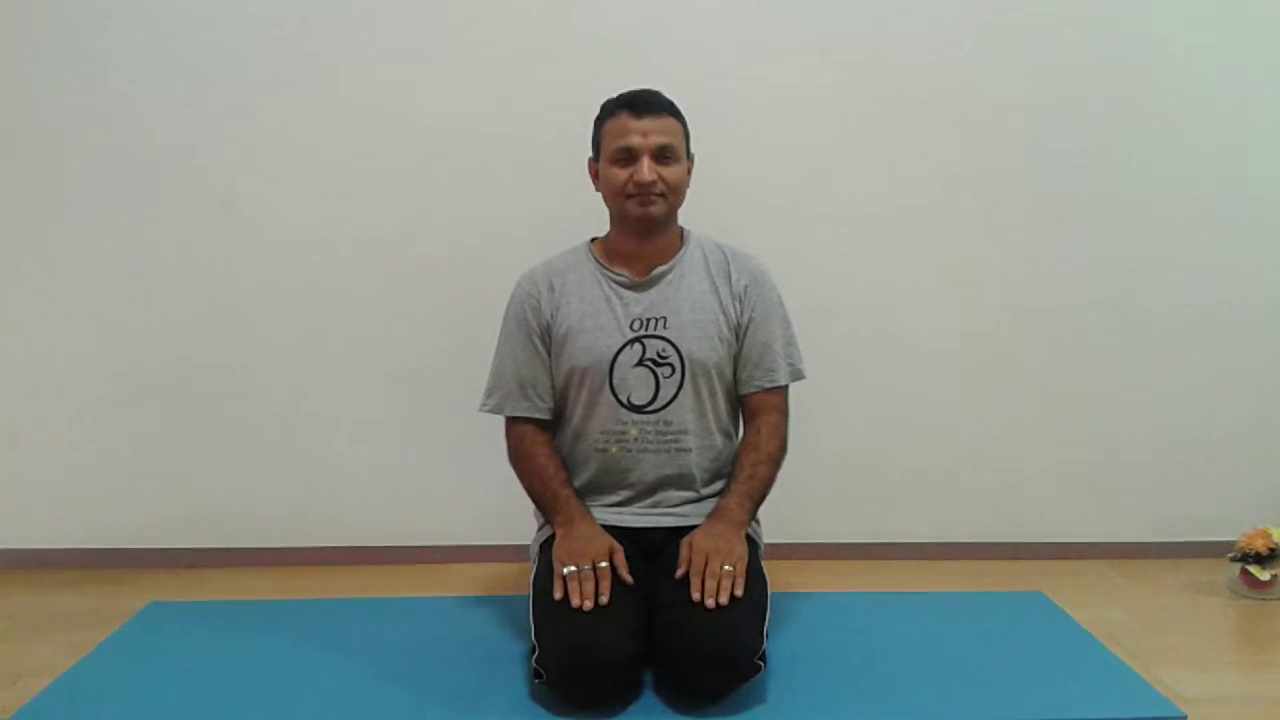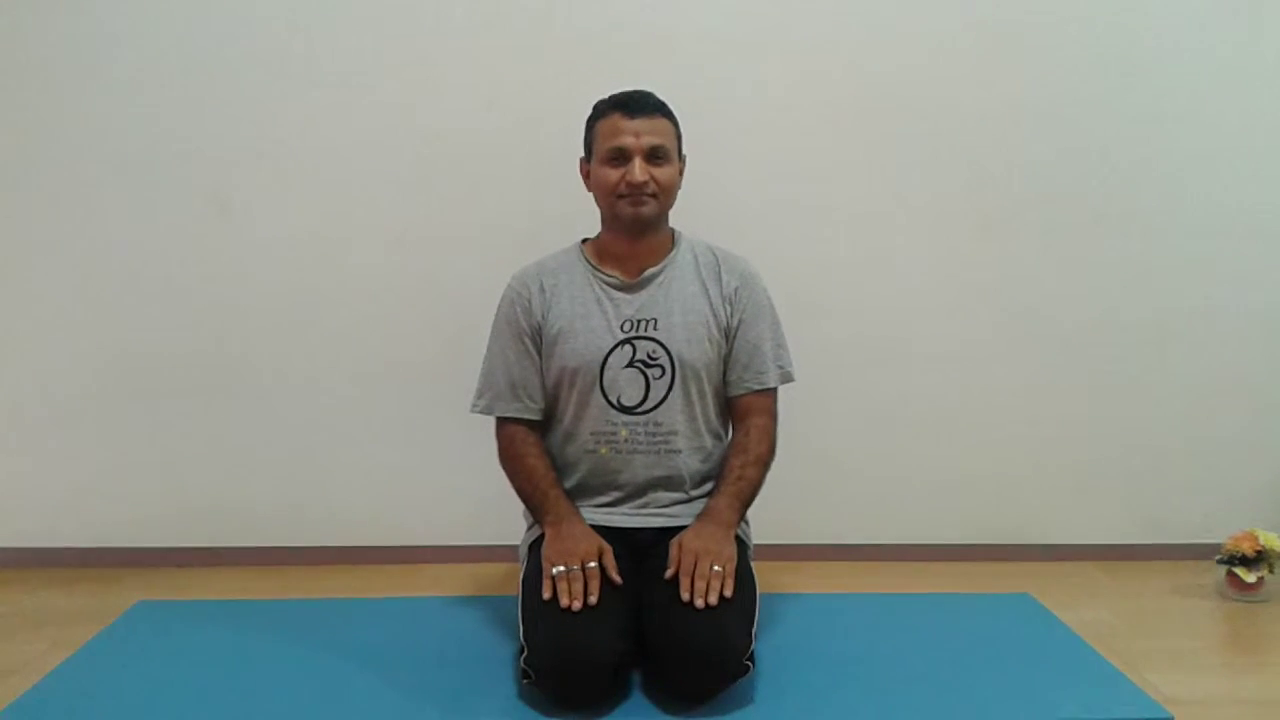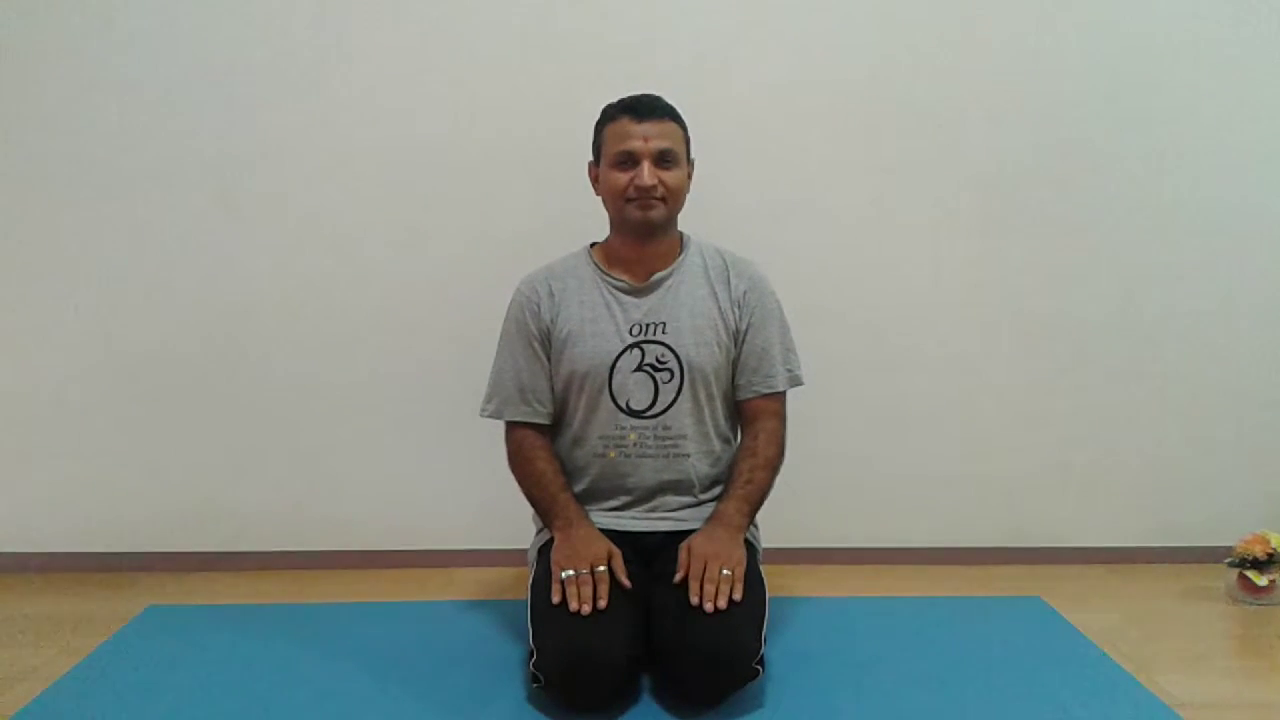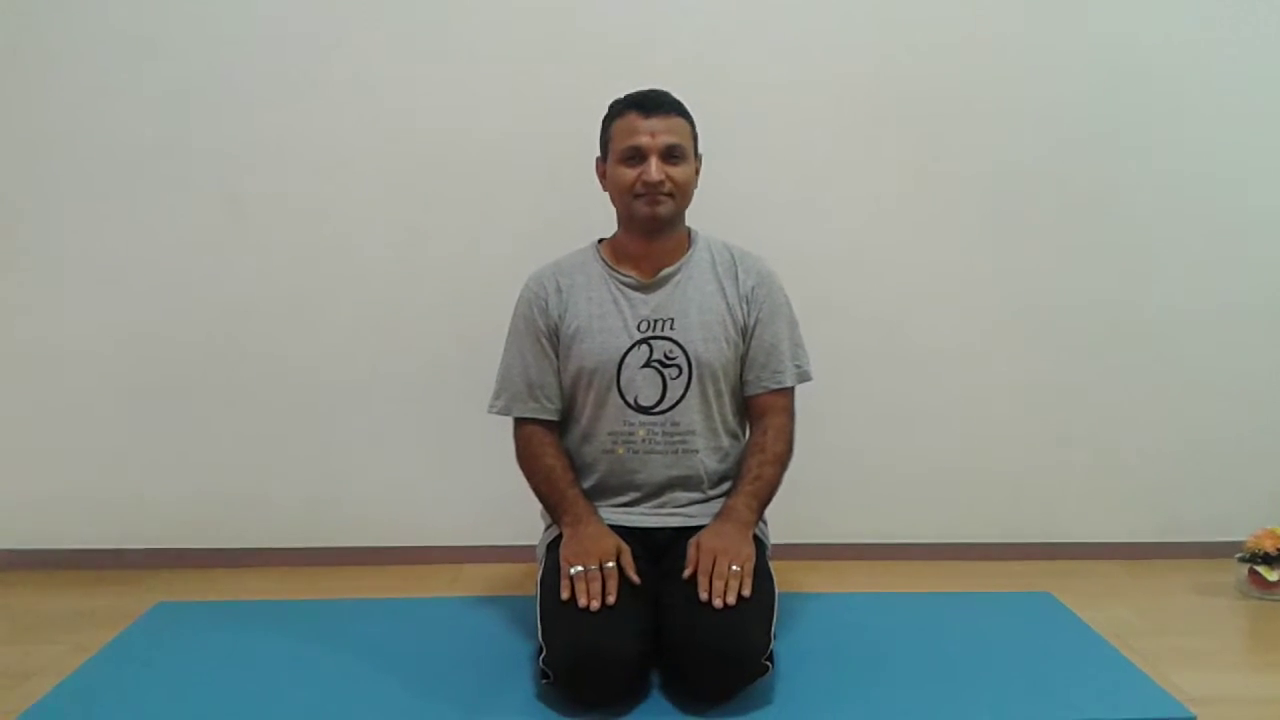
dt=0.5s
person 1, frame 1
left shoulder: (739, 279)
right shoulder: (545, 289)
left elbow: (767, 415)
right elbow: (526, 426)
left wrist: (729, 520)
right wrist: (572, 523)
left hip: (707, 518)
right hip: (588, 521)
left knee: (717, 663)
right knee: (584, 669)
left ankle: (665, 611)
right ankle: (626, 610)
person 1, frame 2
left shoulder: (730, 281)
right shoulder: (536, 290)
left elbow: (755, 418)
right elbow: (517, 427)
left wrist: (718, 522)
right wrist: (562, 524)
left hip: (696, 520)
right hip: (577, 522)
left knee: (704, 664)
right knee: (573, 671)
left ankle: (657, 614)
right ankle: (616, 613)
person 1, frame 3
left shoulder: (739, 285)
right shoulder: (544, 294)
left elbow: (764, 421)
right elbow: (526, 431)
left wrist: (727, 525)
right wrist: (571, 527)
left hip: (705, 523)
right hip: (586, 526)
left knee: (714, 668)
left ankle: (663, 619)
right ankle: (625, 619)
person 1, frame 4
left shoulder: (747, 280)
right shoulder: (552, 290)
left elbow: (772, 417)
right elbow: (534, 427)
left wrist: (737, 521)
right wrist: (579, 524)
left hip: (714, 519)
right hip: (595, 522)
left knee: (725, 661)
right knee: (590, 669)
left ankle: (673, 614)
right ankle: (634, 615)
